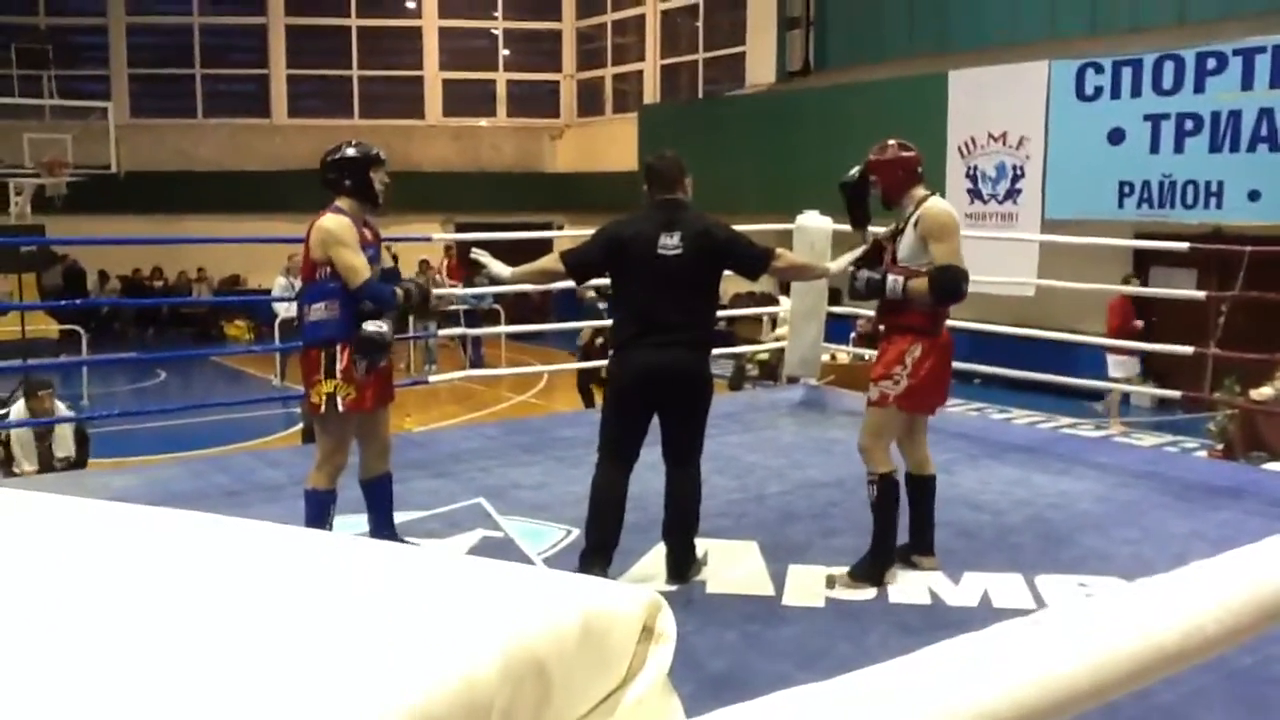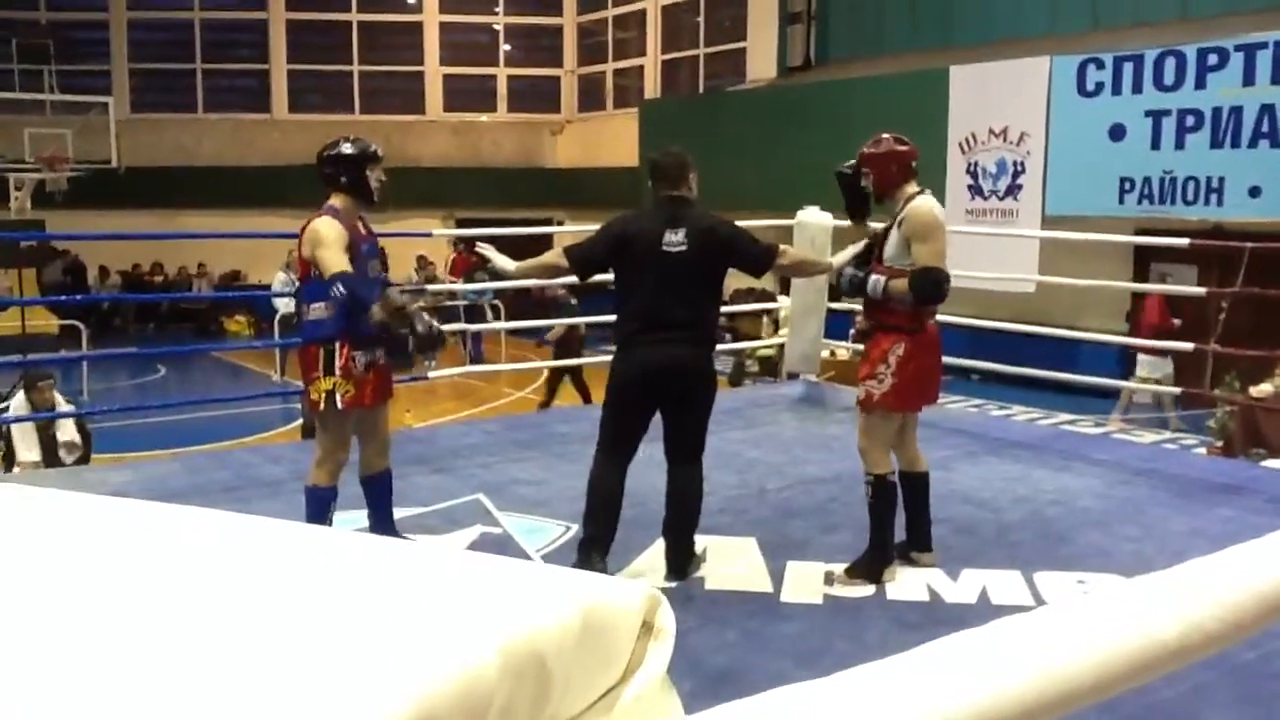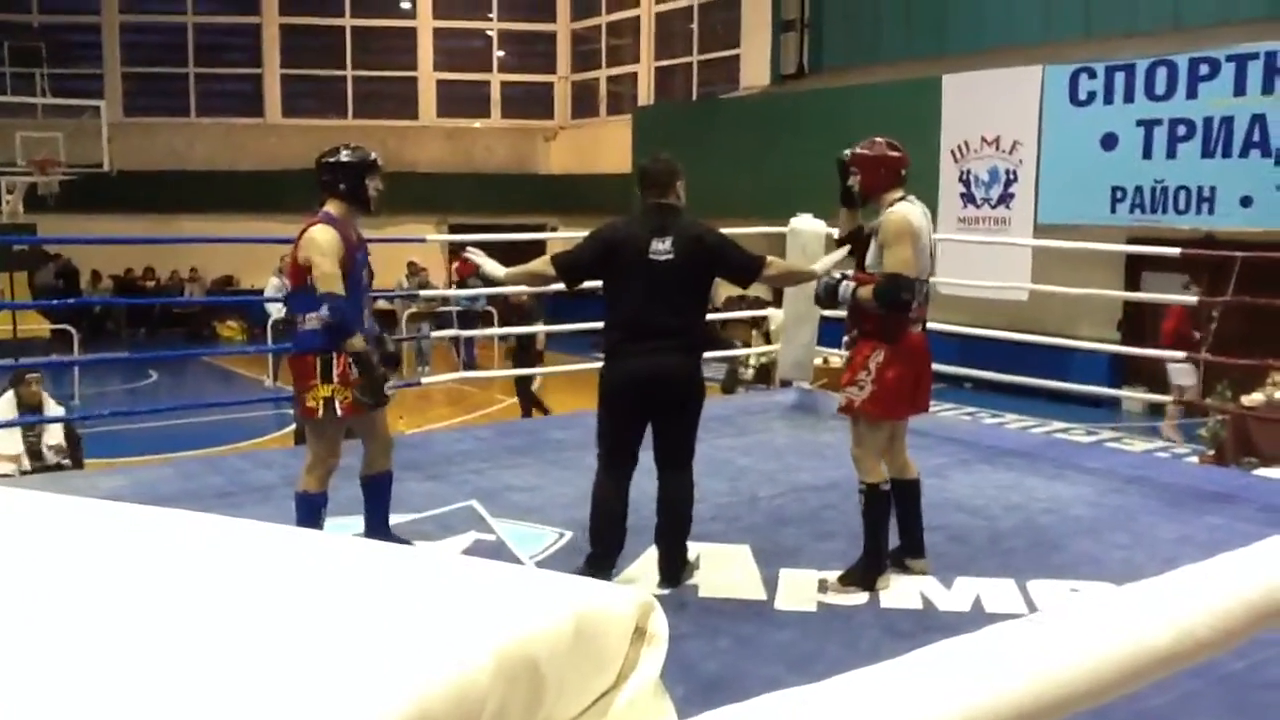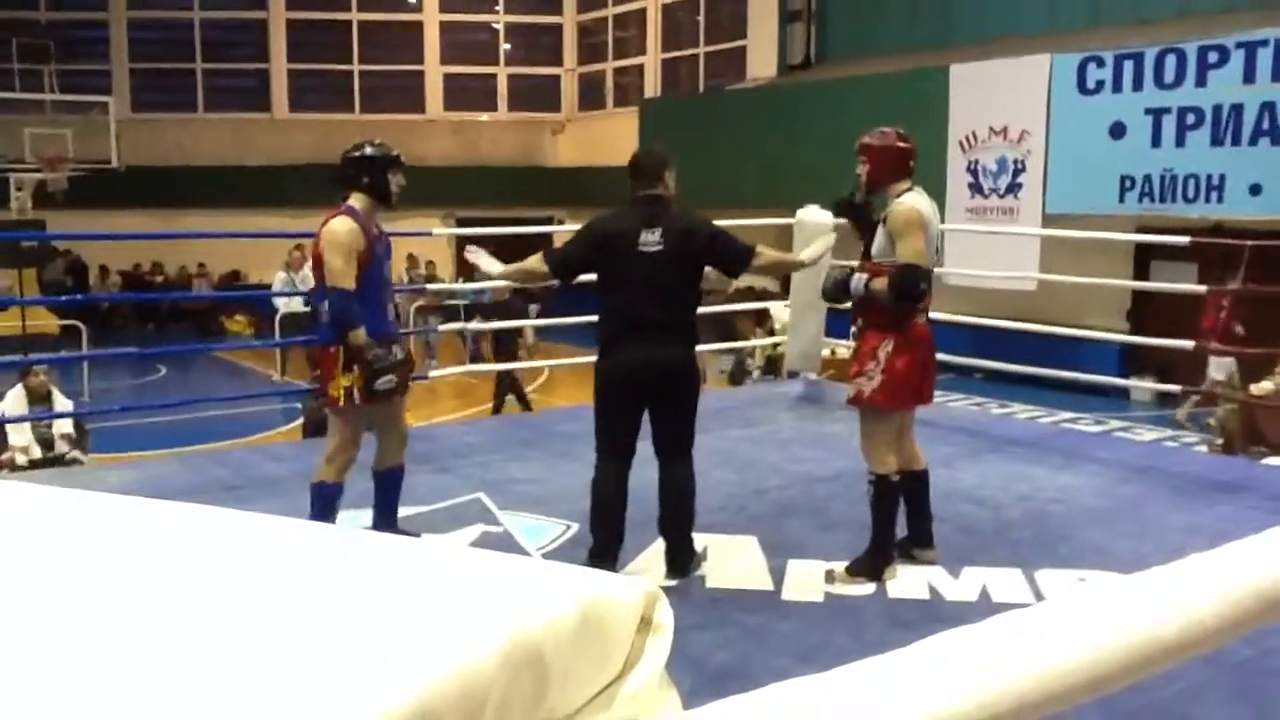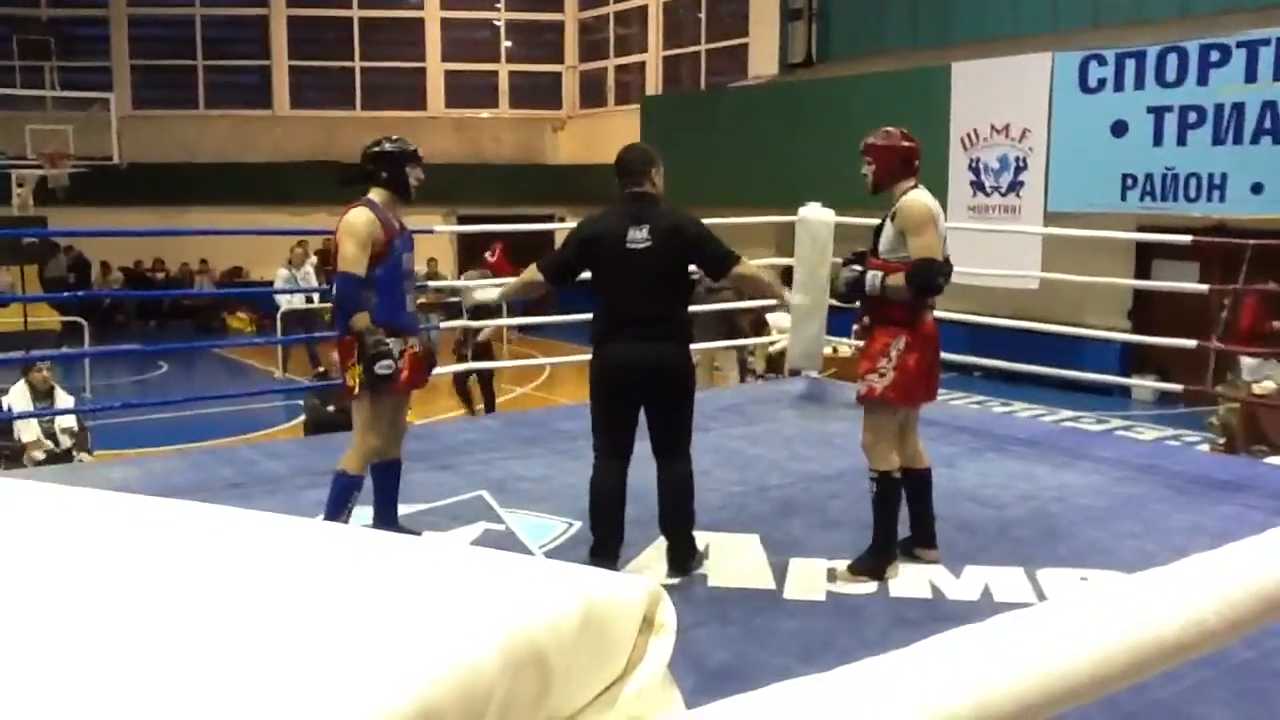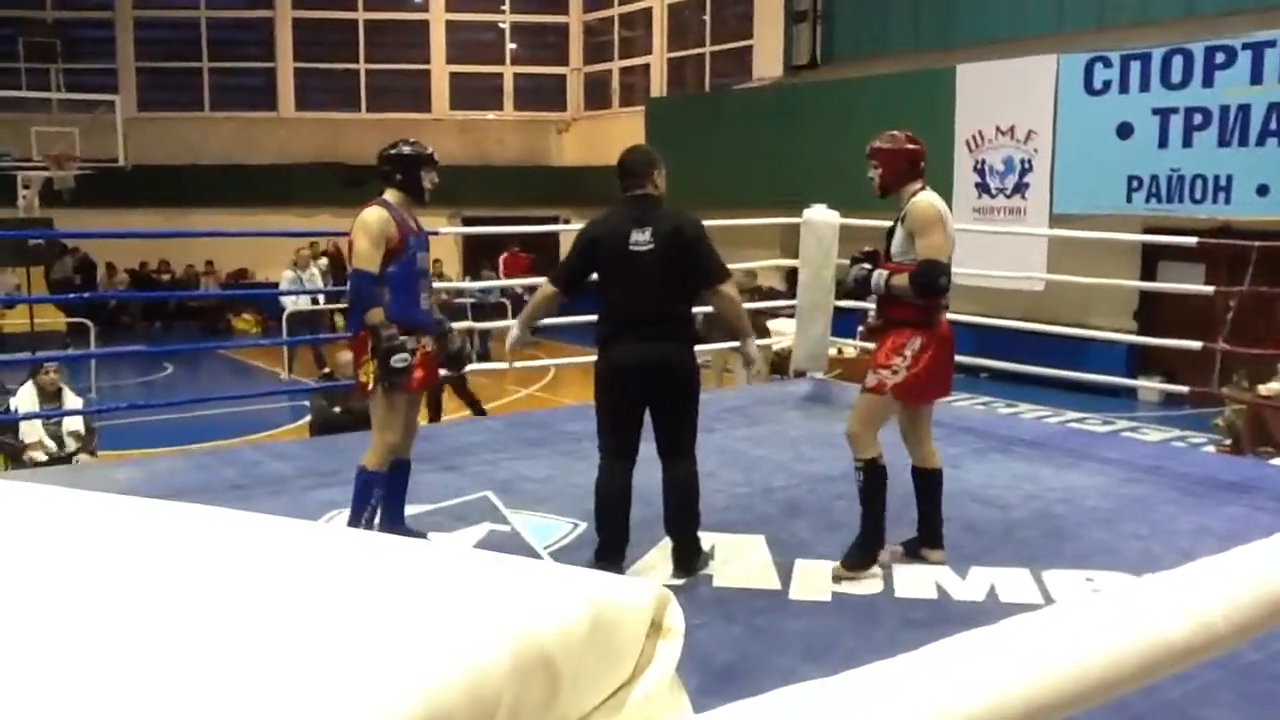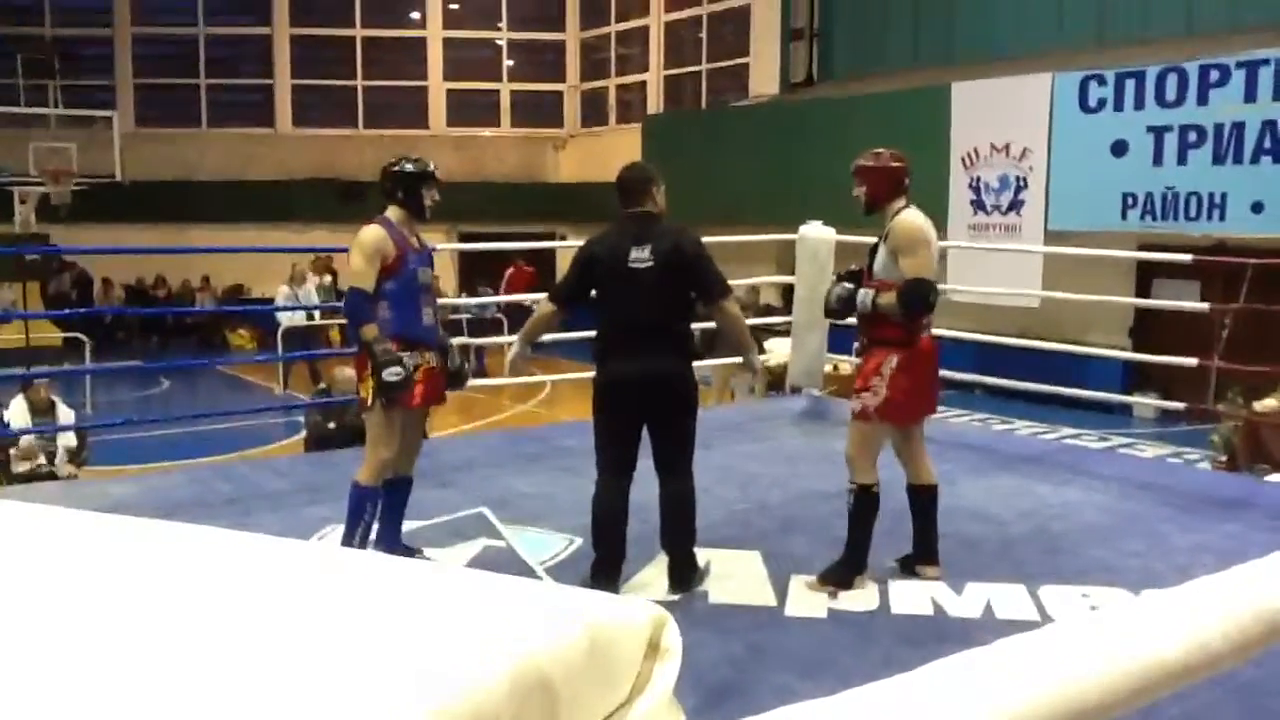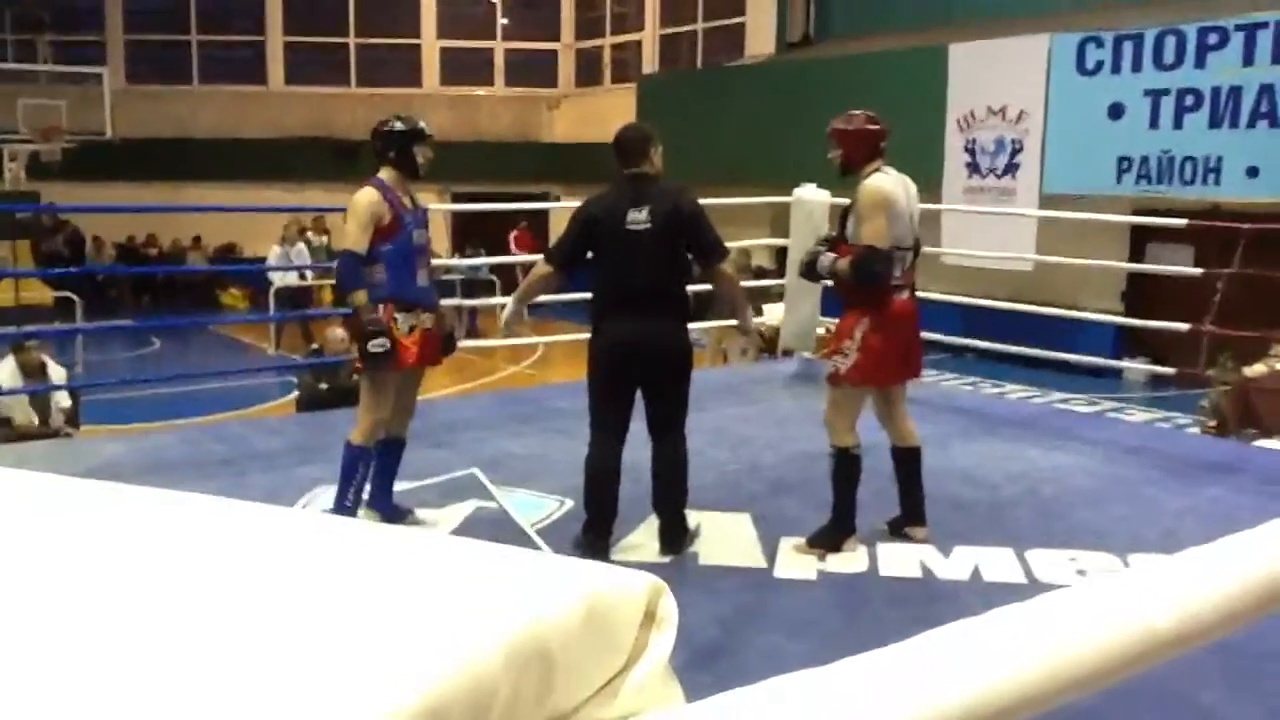
dt=0.3s
person 1, frame 1
left shoulder: (935, 214)
right shoulder: (906, 218)
left elbow: (952, 286)
right elbow: (870, 266)
left wrist: (888, 285)
right wrist: (858, 216)
left hip: (915, 346)
right hip: (903, 342)
left knee: (873, 444)
right knee: (912, 444)
left ankle: (880, 560)
right ankle: (921, 546)
person 1, frame 2
left shoulder: (921, 213)
right shoulder: (902, 213)
left elbow: (933, 287)
right elbow: (867, 261)
left wrist: (870, 285)
right wrist: (856, 209)
left hip: (902, 343)
right hip: (897, 340)
left knee: (872, 446)
right knee: (903, 443)
left ankle: (878, 558)
right ankle: (918, 543)
person 1, frame 3
left shoulder: (896, 219)
right shoulder: (909, 211)
left elbow: (895, 295)
right elbow: (851, 243)
left wrist: (842, 291)
right wrist: (848, 200)
left hip: (885, 349)
right hip: (904, 344)
left knee: (867, 455)
right knee: (893, 449)
left ankle: (872, 566)
right ankle: (912, 549)
person 1, frame 4
left shoulder: (905, 209)
right shoulder: (914, 203)
left elbow: (911, 285)
left wrist: (854, 284)
right wrist: (863, 224)
left hip: (891, 339)
right hip: (905, 335)
left knee: (877, 446)
right knee: (901, 439)
left ankle: (879, 556)
right ankle: (920, 539)
person 1, frame 5
left shoulder: (913, 206)
right shoulder: (909, 205)
left elbow: (929, 278)
left wrist: (870, 282)
right wrist: (868, 267)
left hip: (900, 338)
right hip: (903, 334)
left knee: (877, 443)
right knee: (904, 437)
left ankle: (882, 555)
right ankle: (923, 538)
person 1, frame 6
left shoulder: (922, 208)
right shoulder: (917, 207)
left elbow: (932, 281)
left wrist: (876, 280)
right wrist: (876, 266)
left hip: (915, 338)
right hip: (912, 334)
left knee: (861, 430)
right knee: (917, 436)
left ankle: (869, 545)
right ankle: (930, 540)
person 1, frame 7
left shoulder: (905, 226)
right shoulder: (911, 223)
left elbow: (920, 299)
left wrist: (862, 299)
right wrist: (863, 283)
left hip: (896, 355)
right hip: (907, 351)
left knee: (859, 456)
right knee: (912, 451)
left ankle: (853, 565)
right ankle: (925, 556)
person 1, frame 8
left shoulder: (871, 190)
right shoulder: (901, 183)
left elbow: (870, 267)
left wrist: (825, 263)
right wrist: (842, 250)
left hip: (871, 316)
right hip: (897, 309)
left knee: (839, 419)
right knee: (895, 414)
left ankle: (841, 529)
right ankle: (913, 518)
person 2, frame 1
left shoulder: (622, 232)
right shoulder: (710, 232)
left elbow: (561, 266)
right elbow: (777, 263)
left wrist: (509, 273)
right wrist: (829, 270)
left hip: (633, 364)
right hip: (689, 366)
left knee: (613, 463)
right knee: (683, 464)
left ankle: (595, 563)
right ankle: (681, 562)
person 2, frame 2
left shoulder: (627, 228)
right shoulder: (715, 229)
left elbow: (565, 259)
right elbow: (781, 259)
left wrist: (514, 267)
right wrist: (831, 264)
left hip: (636, 360)
right hip: (692, 363)
left knee: (611, 457)
right knee: (685, 461)
left ankle: (592, 555)
right ankle: (680, 557)
person 2, frame 3
left shoulder: (615, 235)
right shoulder: (701, 237)
left elbow: (555, 267)
right elbow: (766, 271)
left wrist: (502, 273)
right wrist: (817, 271)
left hip: (625, 368)
right hip: (681, 370)
left knee: (613, 469)
right knee: (676, 470)
left ankle: (599, 567)
right ankle: (672, 566)
person 2, frame 4
left shoulder: (605, 228)
right shoulder: (692, 228)
left elbow: (546, 266)
right elbow: (754, 260)
left wrist: (500, 271)
right wrist: (803, 259)
left hip: (619, 361)
right hip: (675, 361)
left knee: (612, 461)
right knee: (676, 459)
left ankle: (603, 559)
right ankle: (680, 557)
person 2, frame 5
left shoulder: (596, 226)
right shoulder: (680, 224)
left elbow: (542, 274)
right elbow: (737, 272)
left wrist: (501, 294)
right wrist: (781, 295)
left hip: (613, 358)
right hip: (669, 357)
left knee: (609, 460)
right knee: (674, 457)
left ankle: (604, 557)
right ankle: (681, 553)
person 2, frame 6
left shoulder: (600, 229)
right shoulder: (682, 226)
left elbow: (555, 288)
right elbow: (721, 290)
left wrist: (521, 326)
right wrist: (747, 339)
left hip: (618, 358)
right hip: (673, 357)
left knee: (615, 460)
right knee: (679, 458)
left ankle: (609, 558)
right ankle: (687, 554)
person 2, frame 7
left shoulder: (599, 246)
right shoulder: (682, 242)
left elbow: (555, 306)
right elbow: (721, 305)
left wrist: (522, 342)
right wrist: (748, 350)
left hip: (616, 374)
right hip: (671, 373)
left knee: (612, 476)
right knee: (675, 474)
left ankle: (605, 574)
right ankle: (682, 570)
person 2, frame 8
left shoulder: (597, 207)
right shoulder: (680, 203)
left elbow: (551, 267)
right elbow: (719, 269)
left wrist: (517, 303)
right wrist: (743, 312)
left hip: (612, 336)
right hip: (667, 336)
left knee: (605, 438)
right knee: (668, 437)
left ankle: (595, 536)
right ankle: (673, 532)
person 3, frame 1
left shoulder: (368, 229)
right shoulder: (332, 226)
left elbow: (388, 285)
right elbow: (368, 292)
left wrist: (384, 320)
right wrist: (409, 294)
left hip: (368, 354)
right hip: (334, 357)
left knee: (377, 447)
right knee: (332, 457)
left ankle: (384, 536)
person 3, frame 2
left shoulder: (361, 226)
right shoulder: (325, 227)
left elbow: (376, 285)
right elbow: (345, 288)
left wrist: (412, 316)
right wrist: (393, 324)
left hip: (368, 352)
right hip: (333, 354)
left knee: (377, 444)
right knee: (332, 454)
left ankle: (384, 532)
person 3, frame 3
left shoulder: (351, 232)
right shoulder: (322, 236)
right elbow: (334, 310)
left wrist: (379, 345)
right wrist: (370, 362)
left hip: (355, 359)
right hip: (326, 363)
left knee: (380, 443)
right knee: (323, 460)
left ankle: (378, 534)
person 3, frame 4
left shoulder: (373, 227)
right shoulder: (342, 228)
right elbow: (340, 304)
left wrist: (392, 350)
right wrist: (370, 357)
left hip: (380, 349)
right hip: (351, 355)
left knee: (395, 437)
right knee: (343, 450)
left ankle: (385, 527)
person 3, frame 5
left shoulder: (395, 221)
right shoulder: (361, 219)
right elbow: (348, 290)
left wrist: (417, 339)
right wrist: (371, 343)
left hip: (399, 343)
right hip: (372, 346)
left knee: (393, 436)
right knee: (368, 442)
left ankle: (386, 523)
person 3, frame 6
left shoulder: (412, 223)
right shoulder: (375, 218)
right elbow: (361, 287)
left wrist: (438, 331)
right wrist: (385, 338)
left hip: (414, 342)
right hip: (385, 344)
left knee: (405, 437)
right knee: (386, 440)
left ankle: (392, 523)
right ankle: (357, 531)
person 3, frame 7
left shoulder: (419, 241)
right shoulder: (374, 237)
right elbow: (357, 303)
left wrist: (446, 349)
right wrist: (380, 352)
left hip: (422, 359)
right hip: (391, 360)
left knee: (407, 455)
right knee: (381, 457)
left ankle: (389, 540)
right ankle: (352, 549)
person 3, frame 8
left shoulder: (412, 202)
right shoulder: (370, 198)
right elbow: (349, 266)
left wrist: (438, 316)
right wrist: (365, 320)
left hip: (416, 321)
right hip: (386, 322)
left knee: (400, 416)
right knee: (373, 419)
left ankle: (381, 501)
right ankle: (344, 511)
